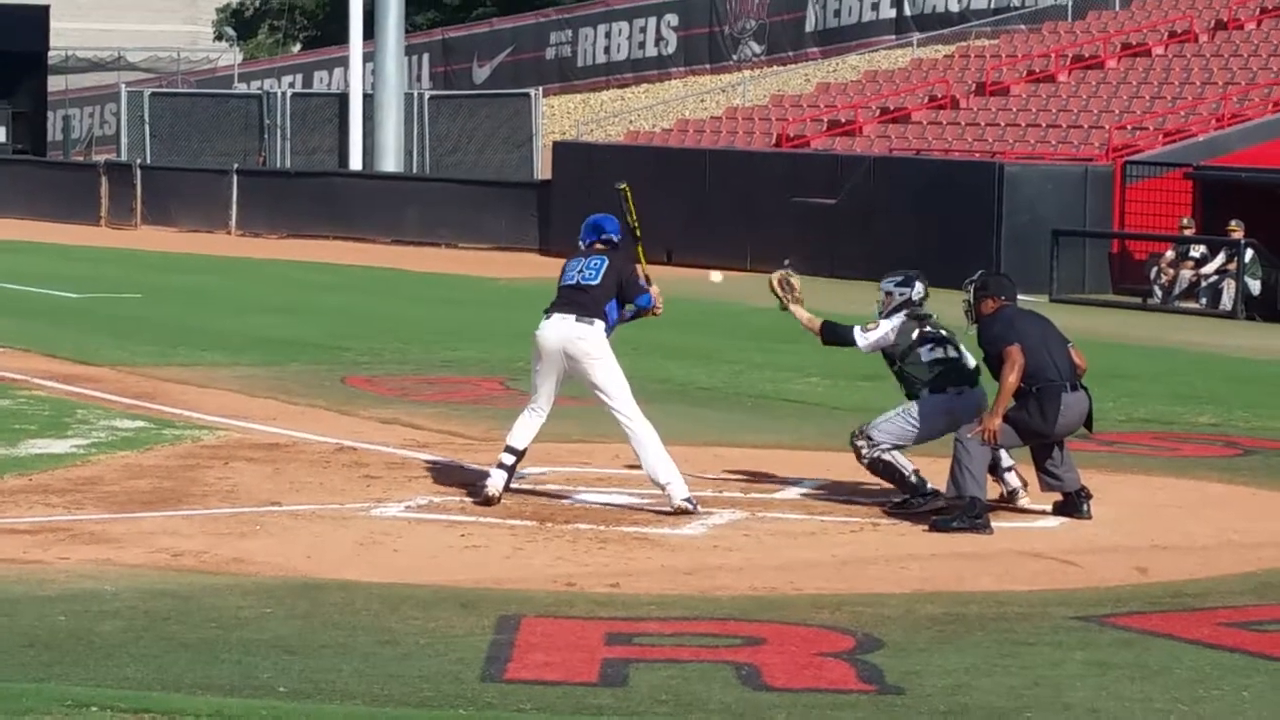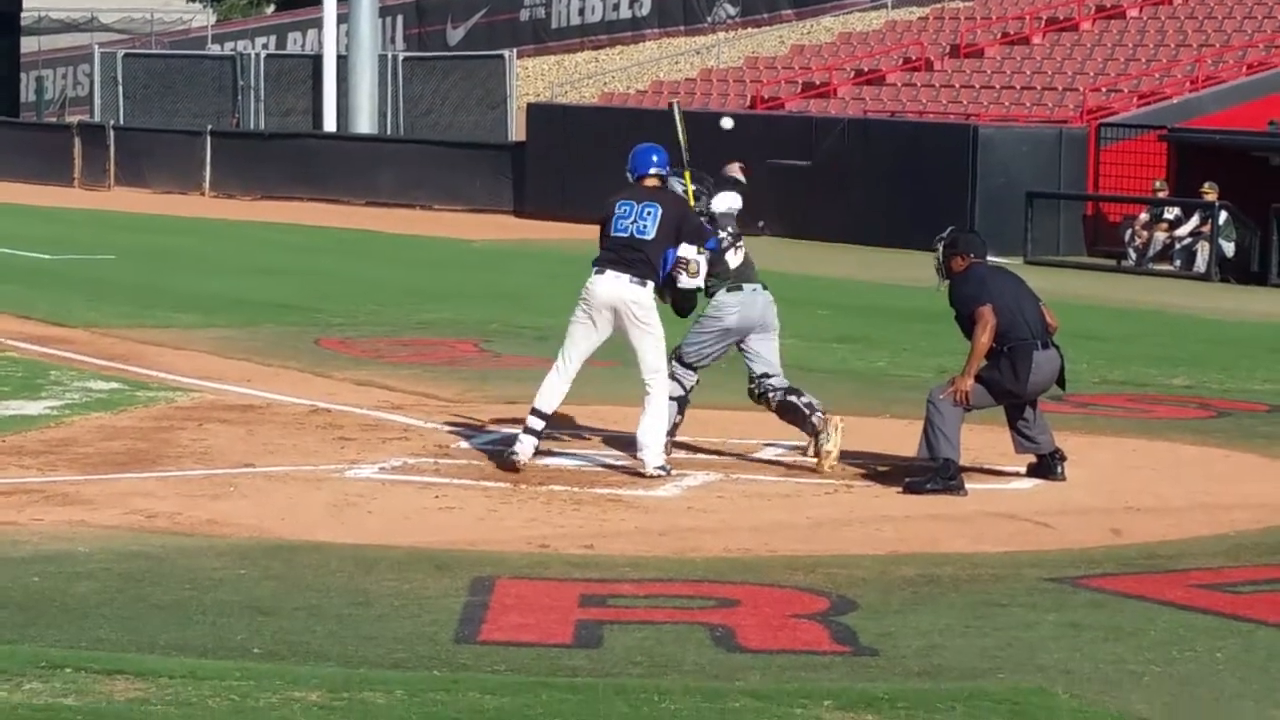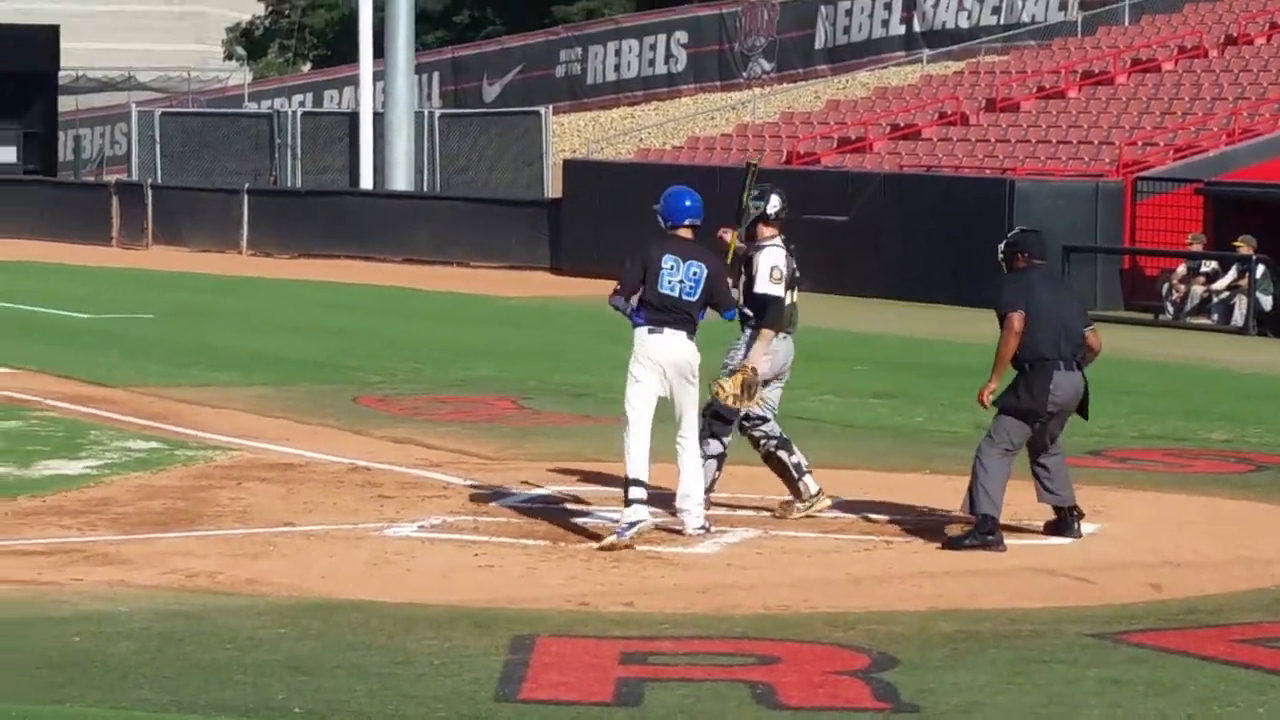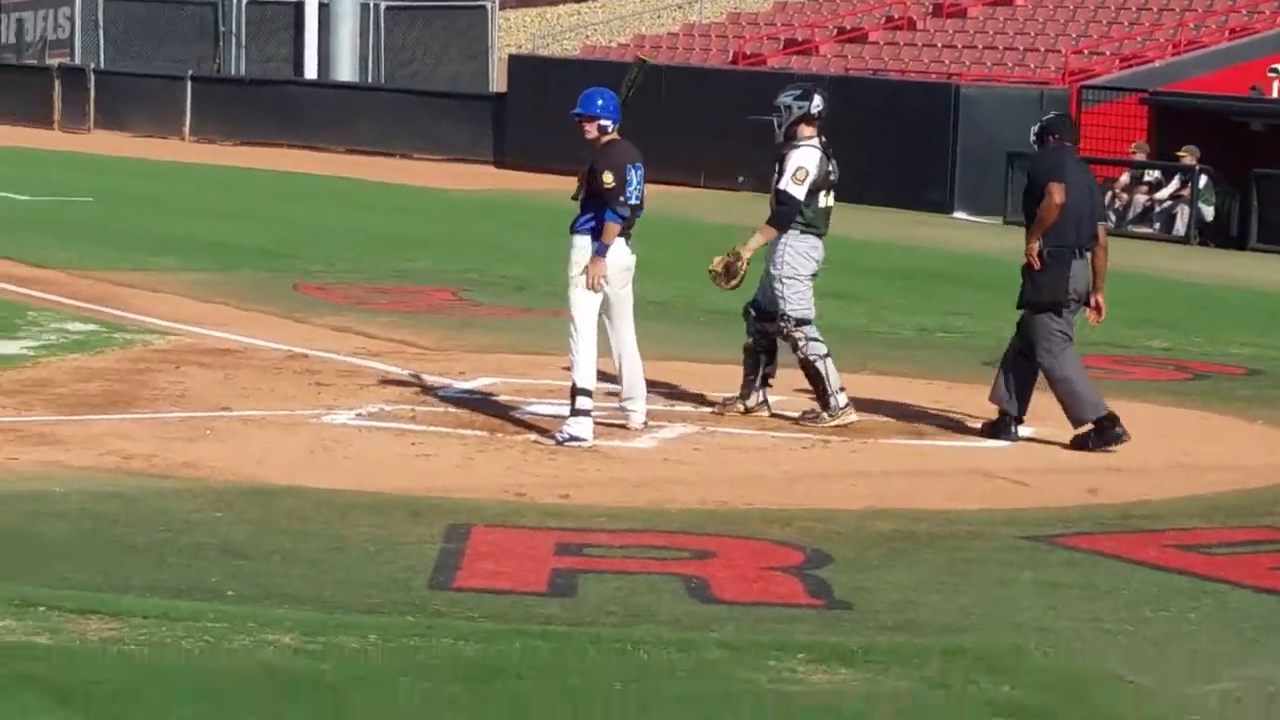
dt=0.7s
person 1, frame 1
left shoulder: (572, 262)
right shoulder: (619, 262)
right elbow: (643, 301)
left wrist: (640, 312)
right wrist: (653, 297)
left hip: (549, 329)
right hip: (586, 335)
left knee: (536, 409)
right knee: (630, 415)
left ankle: (496, 481)
right ankle: (677, 492)
person 1, frame 2
left shoulder: (617, 202)
right shoulder: (673, 203)
right elbow: (708, 243)
left hip: (599, 285)
right hip: (637, 293)
left knee: (565, 366)
right knee: (657, 377)
left ankle: (526, 442)
right ankle: (652, 458)
person 1, frame 3
left shoulder: (654, 251)
right shoulder: (710, 261)
left elbow: (618, 298)
right elbow: (729, 311)
left wrist: (638, 314)
left hip: (650, 343)
right hip: (684, 347)
left knee: (638, 429)
right knee: (688, 434)
left ankle: (636, 510)
right ankle: (692, 516)
person 1, frame 4
left shoulder: (605, 155)
right shoulder: (632, 154)
left elbow: (617, 208)
left wrist: (598, 254)
left hip: (595, 249)
right hip: (623, 250)
left knee: (583, 332)
right knee: (622, 330)
left ankle: (580, 421)
right ankle: (635, 410)
person 2, frame 1
left shoulder: (893, 326)
right shoulder: (938, 329)
left elbow: (841, 336)
right elbow: (972, 370)
left wrist: (798, 312)
left hip: (937, 404)
right hip: (974, 399)
left knee: (864, 442)
left ankle: (922, 494)
right ankle: (1014, 488)
person 2, frame 2
right shoulder: (718, 211)
left elbow: (685, 301)
right wrist: (733, 171)
left hip: (727, 306)
right hip: (761, 300)
left knee: (682, 365)
right knee: (768, 384)
left ankle: (661, 438)
right ankle: (819, 422)
person 2, frame 3
left shoulder: (768, 254)
right shoulder: (778, 251)
left elbow: (772, 309)
left wrist: (754, 356)
left hip: (759, 347)
right hip: (779, 347)
left knee: (717, 418)
right knee: (760, 423)
right ankle: (808, 493)
person 2, frame 4
left shoulder: (800, 155)
right shoulder: (820, 153)
left elbow: (785, 215)
left wrist: (749, 246)
left hip: (792, 245)
right hip: (807, 244)
left knee: (799, 326)
right knee: (762, 316)
left ankle: (836, 406)
right ankle: (753, 397)
person 3, frame 1
left shoulder: (993, 322)
right shoulder: (1037, 319)
left elbow: (1016, 361)
right elbow: (1080, 363)
left wrist: (995, 414)
left hip: (1049, 408)
right hip: (1079, 405)
left knee: (970, 437)
right knee: (1043, 433)
left ankle: (974, 512)
right ankle: (1076, 498)
person 3, frame 2
left shoulder: (964, 281)
right shoulder: (1007, 276)
left elbow: (987, 322)
right elbow: (1051, 323)
left wrist: (967, 375)
left hip: (1021, 366)
right hip: (1050, 363)
left knee: (943, 398)
right knee: (1018, 397)
left ankle: (947, 474)
right ankle: (1050, 460)
person 3, frame 3
left shoulder: (1014, 283)
right shoulder: (1064, 289)
left elbow: (1014, 328)
right elbow: (1093, 344)
left wrist: (994, 379)
left hip: (1040, 380)
right hip: (1074, 382)
left knee: (994, 449)
right knee: (1044, 447)
left ankle: (986, 526)
right ankle: (1068, 516)
person 3, frame 4
left shoulder: (1048, 160)
right shoulder: (1087, 176)
left elbow: (1055, 198)
right elbow: (1100, 241)
left wrist: (1033, 239)
right wrist: (1097, 290)
left hip: (1052, 269)
right hip: (1078, 270)
left knee: (1053, 352)
right knee: (1025, 342)
left ankle: (1105, 423)
right ankle: (1008, 419)
